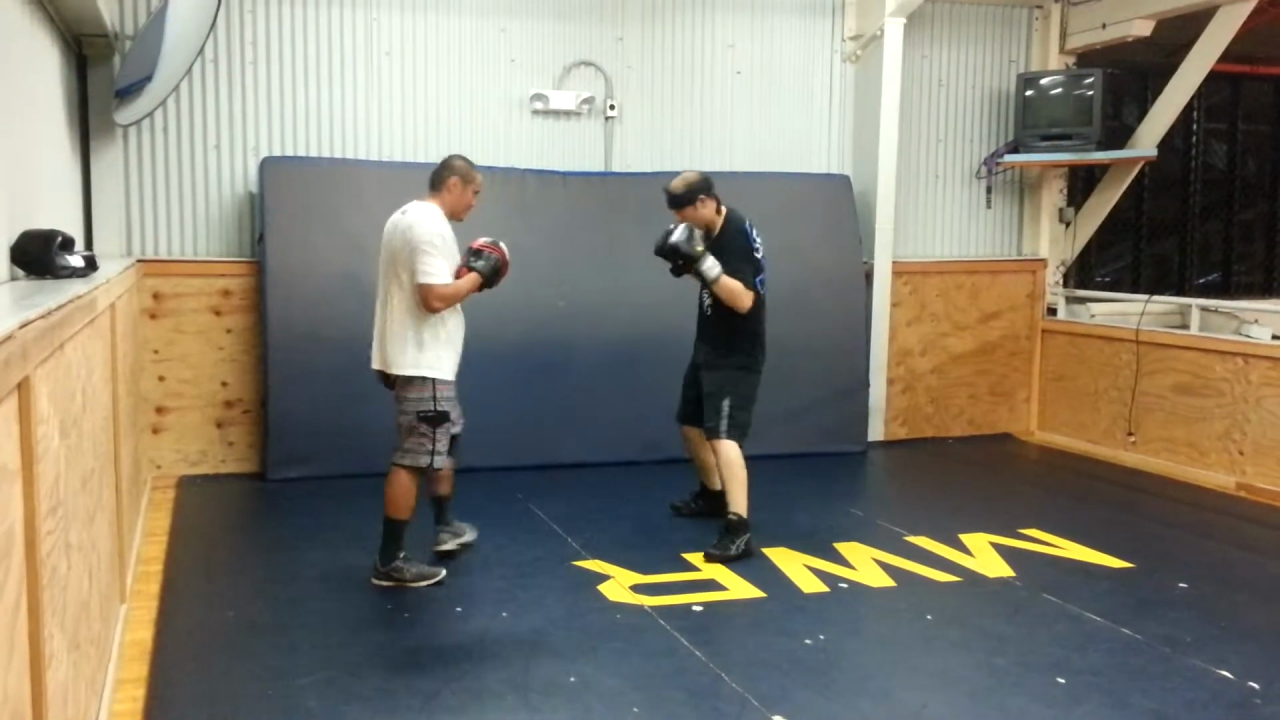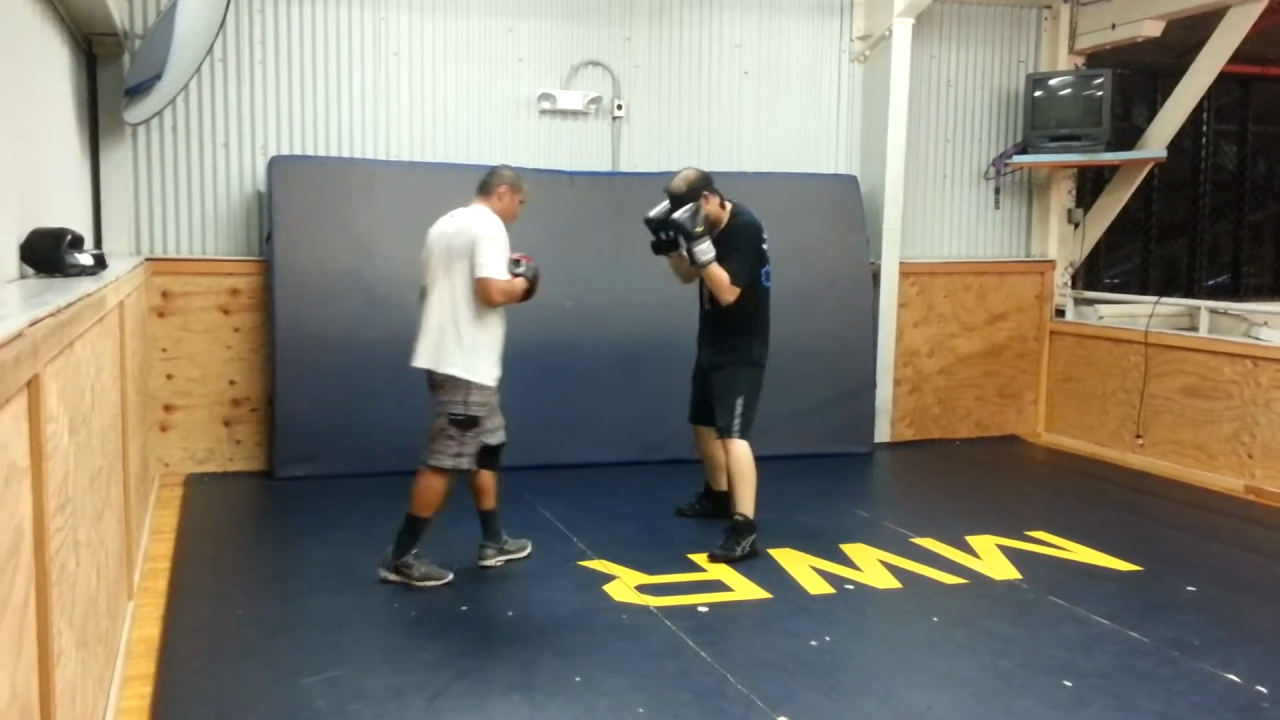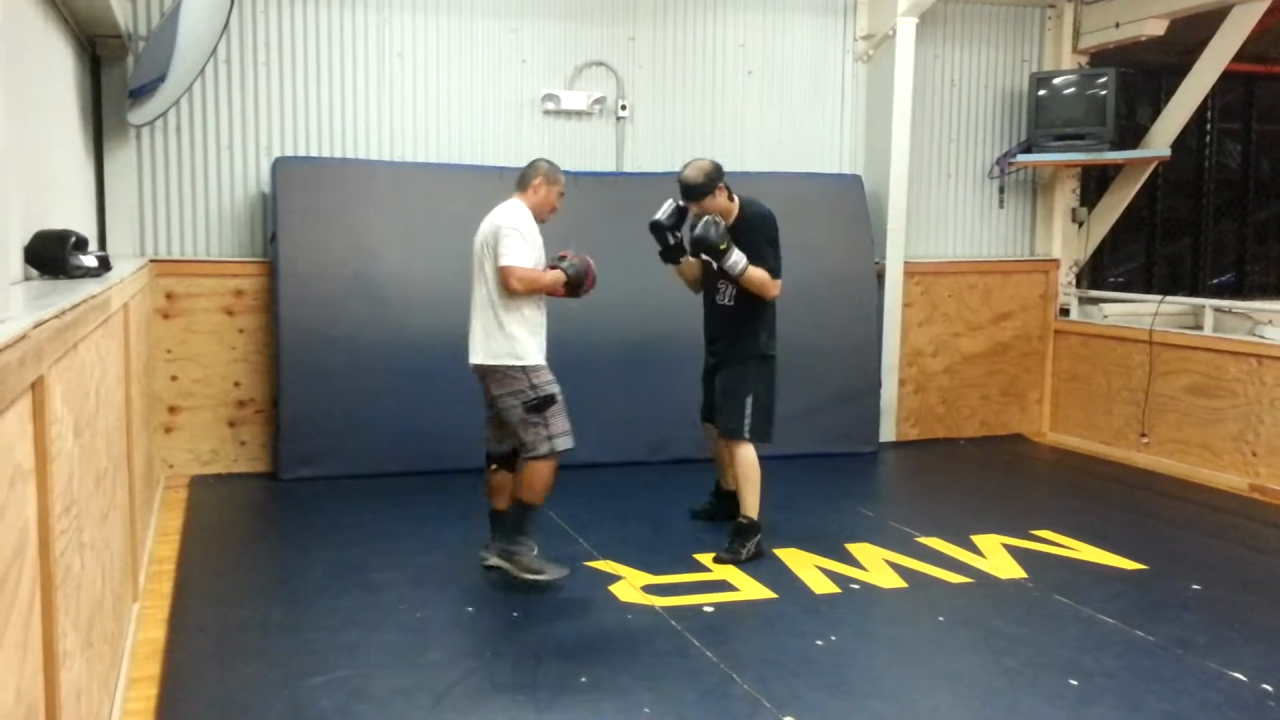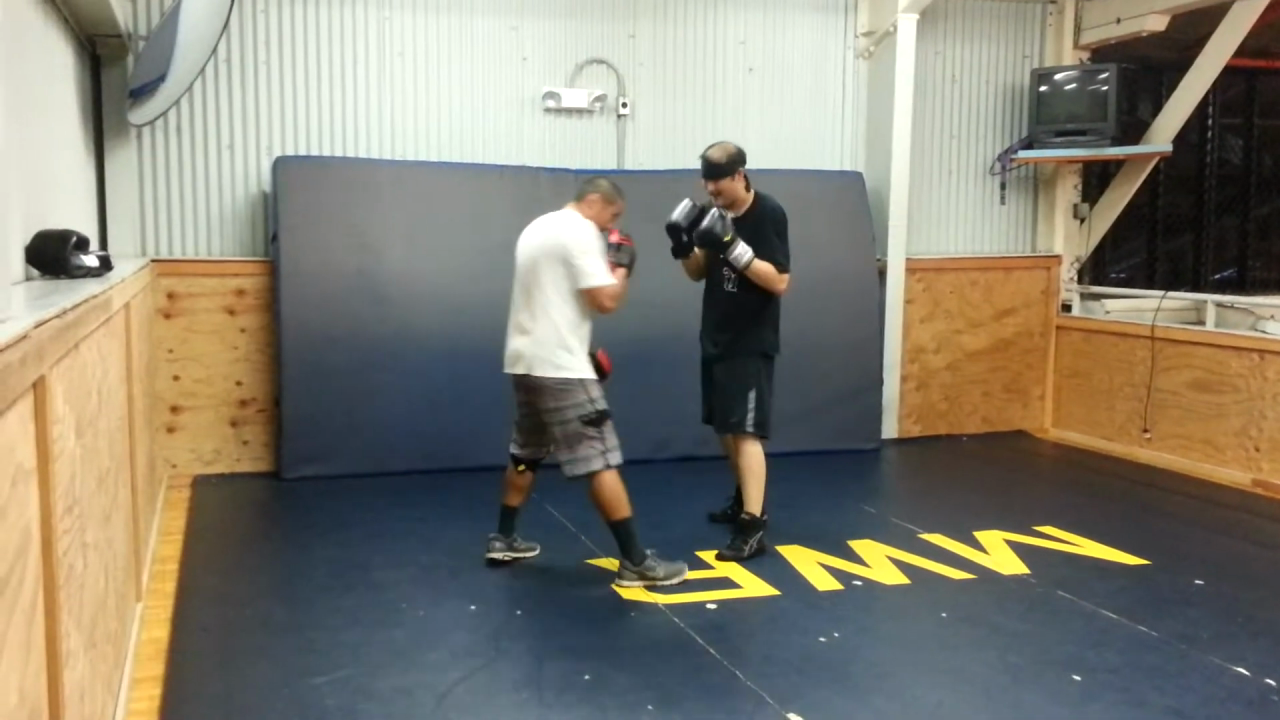
dt=0.3s
person 1, frame 1
left shoulder: (405, 217)
right shoulder: (432, 226)
right elbow: (435, 298)
left wrist: (464, 272)
right wrist: (479, 275)
left hip: (417, 357)
right hip: (422, 362)
left knee: (445, 439)
right knee: (413, 458)
left ankle: (445, 526)
right ankle: (390, 561)
person 1, frame 2
left shoulder: (445, 225)
right shoulder: (488, 226)
right elbow: (494, 291)
right wrist: (523, 282)
left hip: (446, 356)
right hip: (463, 363)
left knee: (486, 448)
right knee: (446, 461)
left ankle: (494, 541)
right ankle: (399, 557)
person 1, frame 3
left shoulder: (500, 219)
right shoulder: (515, 219)
right elbow: (516, 279)
left wrist: (550, 280)
right wrist: (562, 275)
left hip: (496, 353)
right hip: (511, 354)
left knee: (506, 450)
right knee: (547, 445)
left ankle: (501, 541)
right ankle: (514, 542)
person 1, frame 4
left shoulder: (536, 228)
right shoulder: (581, 233)
right elbow: (604, 300)
right wrist: (620, 268)
left hip: (523, 361)
right hip: (561, 367)
left knee: (527, 451)
right knee: (601, 460)
left ankle: (503, 537)
right ankle: (634, 561)
person 2, frame 1
left shoulder: (735, 235)
right shoulder: (705, 229)
left elbow: (743, 301)
left wrist: (702, 258)
right wrist: (681, 260)
left hip: (737, 355)
right hip: (709, 346)
left knee: (722, 435)
right knee: (691, 424)
left ankle: (737, 528)
right ankle: (712, 495)
person 2, frame 2
left shoulder: (744, 227)
right shoulder: (706, 226)
left elbow: (728, 293)
right elbow: (688, 274)
left wrist: (699, 241)
right wrist: (667, 243)
left hip: (742, 350)
right hip: (712, 345)
left knee: (732, 434)
right knee: (703, 424)
left ankle: (744, 528)
right ankle: (718, 496)
person 2, frame 3
left shoulder: (758, 219)
right shoulder: (706, 222)
left elbow: (772, 288)
right elbow: (697, 283)
left wrist: (726, 252)
right wrist: (673, 248)
left hip: (749, 347)
right hip: (718, 343)
left knee: (739, 436)
right knee: (714, 425)
left ankle: (749, 530)
right ankle: (728, 496)
person 2, frame 4
left shoulder: (768, 213)
right shoulder: (713, 212)
left elbow: (779, 282)
right elbow: (699, 273)
left wrist: (732, 245)
right wrist: (684, 244)
left hip: (751, 343)
right hip: (716, 338)
left knee: (746, 432)
right knee: (726, 428)
left ankle: (752, 527)
right ankle: (745, 500)
